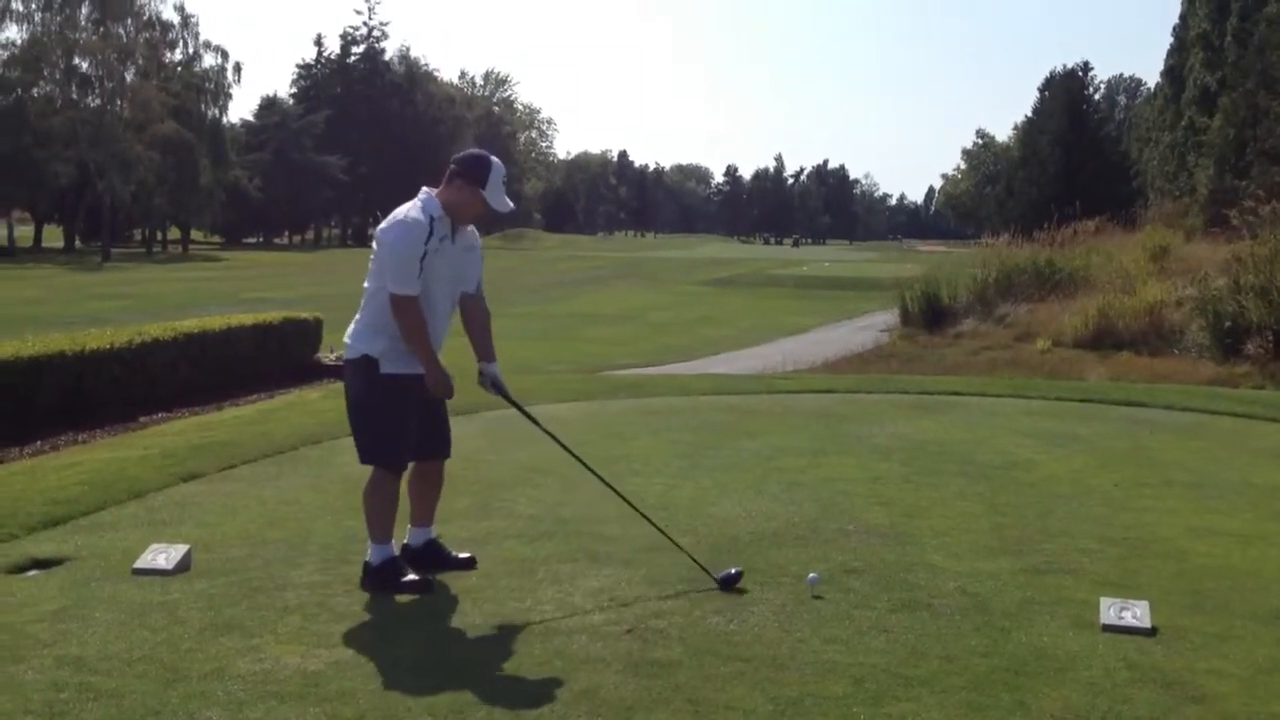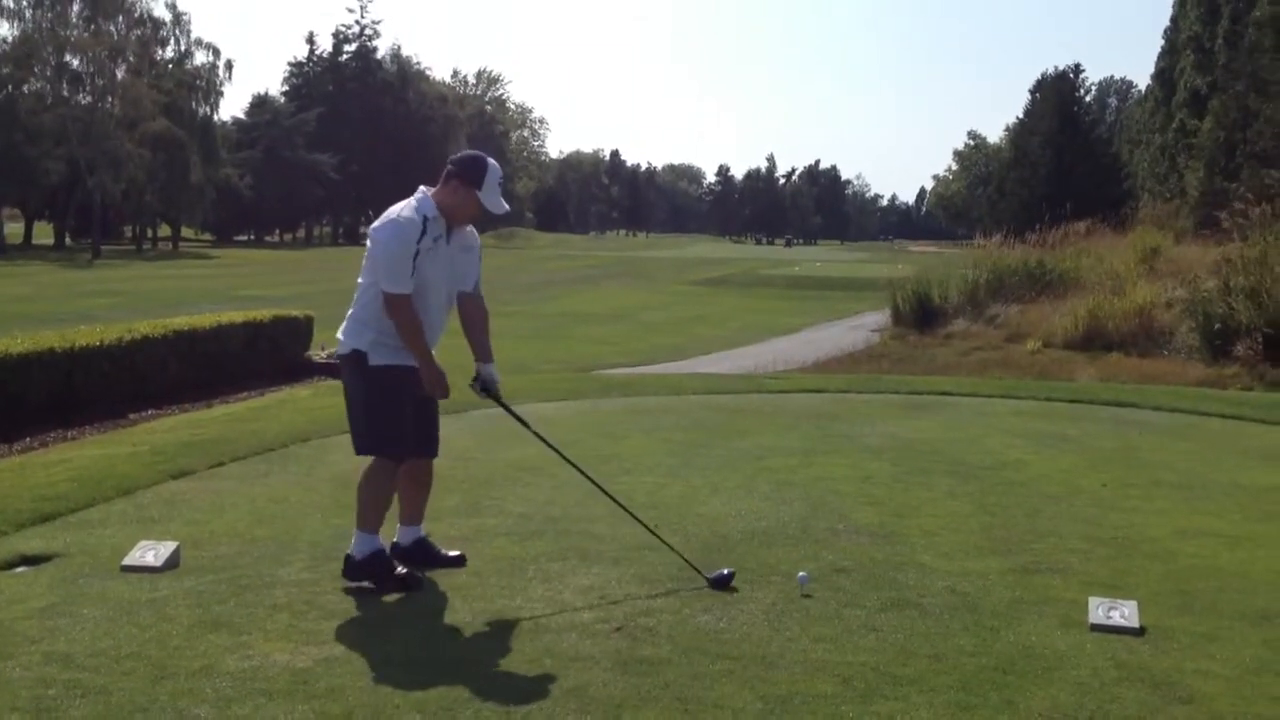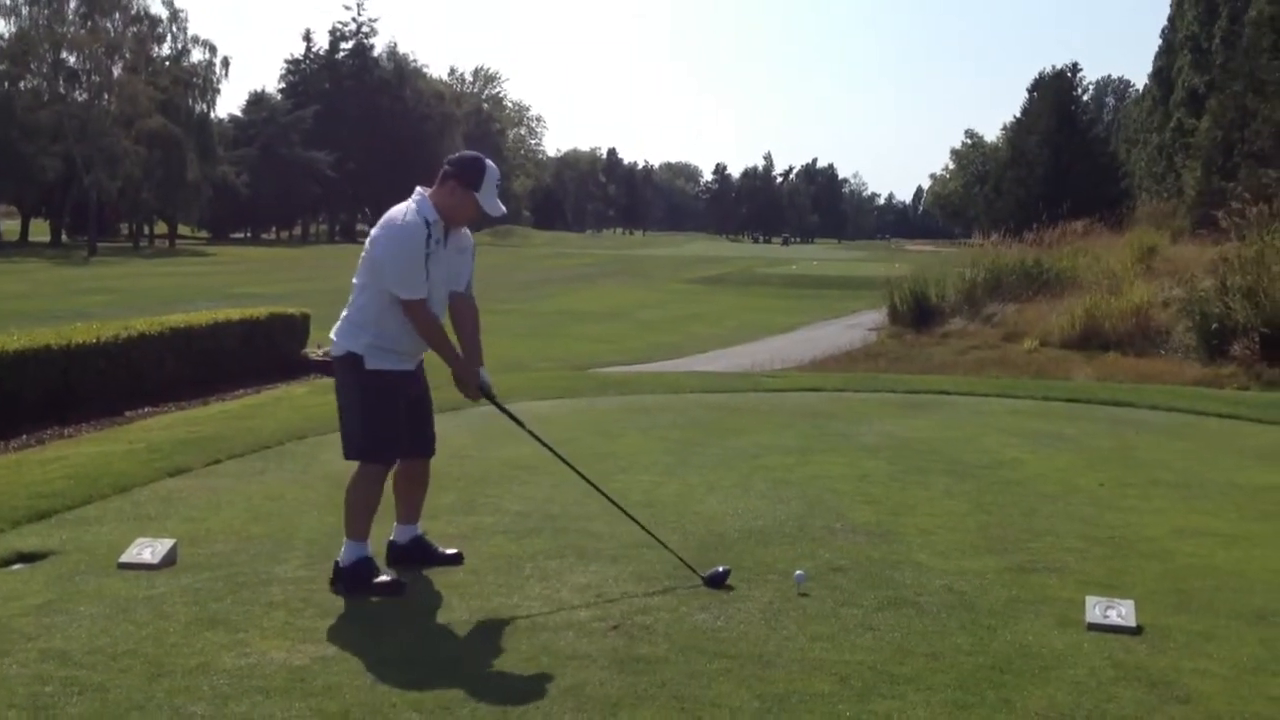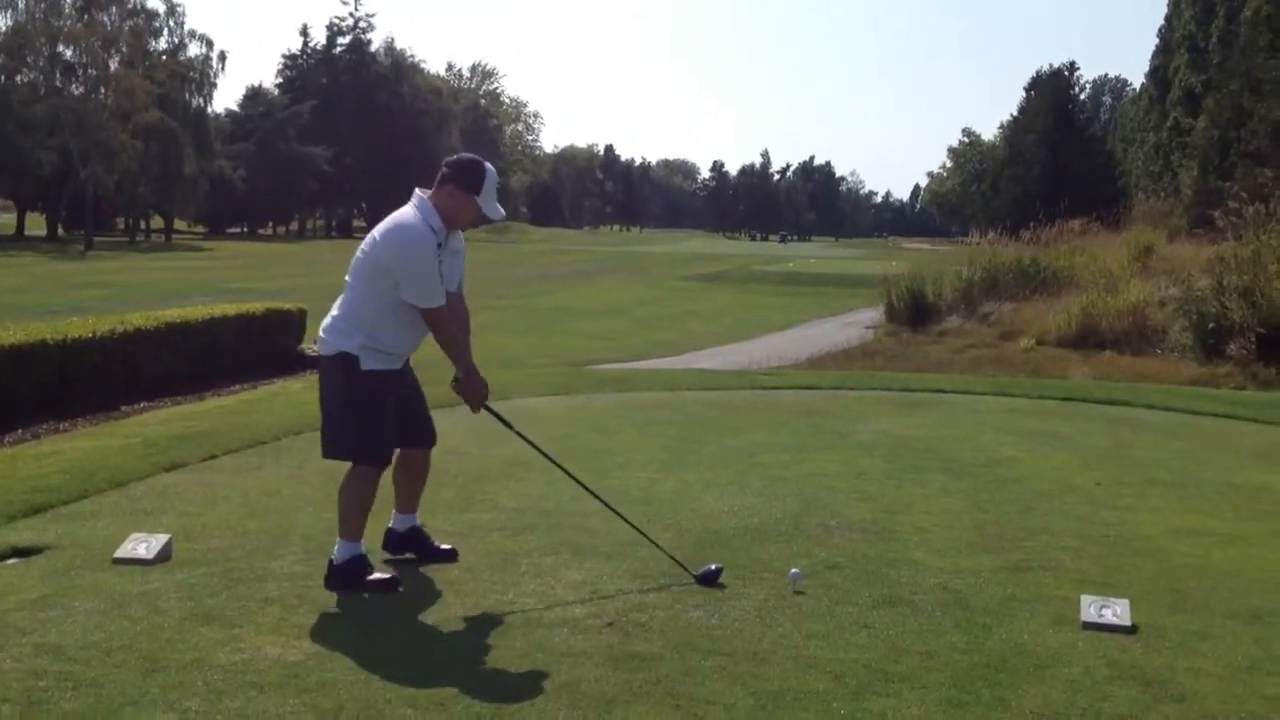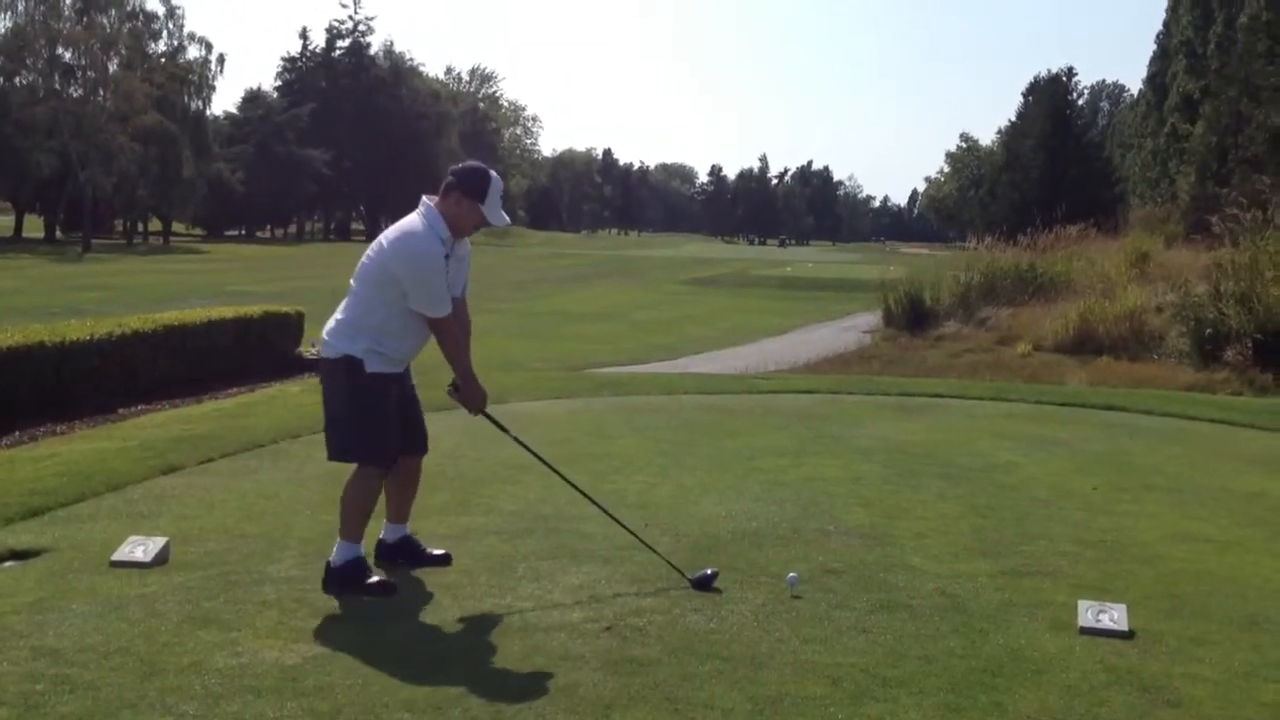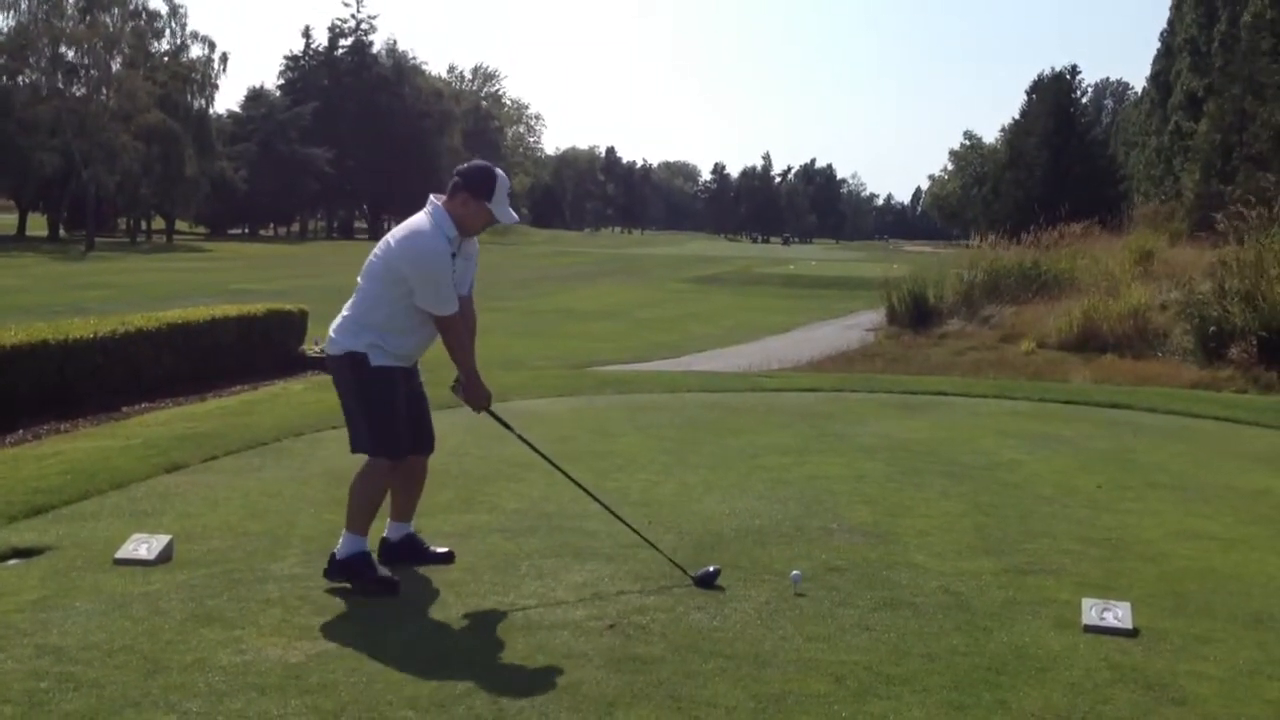
dt=0.2s
person 1, frame 1
left shoulder: (467, 237)
right shoulder: (408, 227)
left elbow: (473, 302)
right elbow: (404, 306)
left wrist: (487, 362)
right wrist: (435, 368)
left hip: (418, 364)
right hip: (379, 360)
left knee: (431, 457)
right knee: (389, 464)
left ankle: (421, 544)
right ankle: (380, 562)
person 1, frame 2
left shoulder: (465, 237)
right shoulder: (401, 226)
left elbow: (471, 302)
right elbow: (398, 305)
left wrist: (485, 364)
right wrist: (431, 366)
left hip: (412, 358)
right hip: (373, 353)
left knee: (421, 454)
right knee: (389, 455)
left ankle: (410, 541)
right ankle: (365, 553)
person 1, frame 3
left shoulder: (458, 236)
right shoulder: (405, 229)
left elbow: (462, 303)
right elbow: (418, 311)
left wrist: (474, 367)
right wrist: (458, 367)
left hip: (403, 358)
right hip: (366, 355)
left knee: (418, 454)
right knee: (377, 459)
left ankle: (406, 541)
right ankle: (352, 562)
person 1, frame 4
left shoulder: (449, 234)
right shoulder: (412, 236)
left elbow: (455, 305)
right elbow: (436, 317)
left wrist: (466, 372)
right wrist: (469, 374)
left hip: (388, 355)
right hip: (354, 354)
left knee: (419, 442)
right knee: (369, 459)
left ankle: (404, 530)
right ankle: (346, 561)
person 1, frame 5
left shoulder: (453, 240)
right shoulder: (419, 245)
left elbow: (458, 312)
right elbow: (442, 325)
left wrist: (464, 378)
right wrist: (469, 382)
left hip: (388, 359)
right hip: (355, 357)
left knee: (410, 450)
right knee: (375, 461)
left ankle: (395, 540)
right ankle: (345, 563)
person 1, frame 6
left shoulder: (461, 238)
right shoulder: (426, 244)
left elbow: (464, 311)
right elbow: (448, 324)
left wrist: (468, 377)
right wrist: (473, 382)
left hip: (396, 356)
right hip: (361, 353)
left knee: (417, 449)
right knee: (385, 454)
left ankle: (398, 538)
right ankle: (349, 555)
